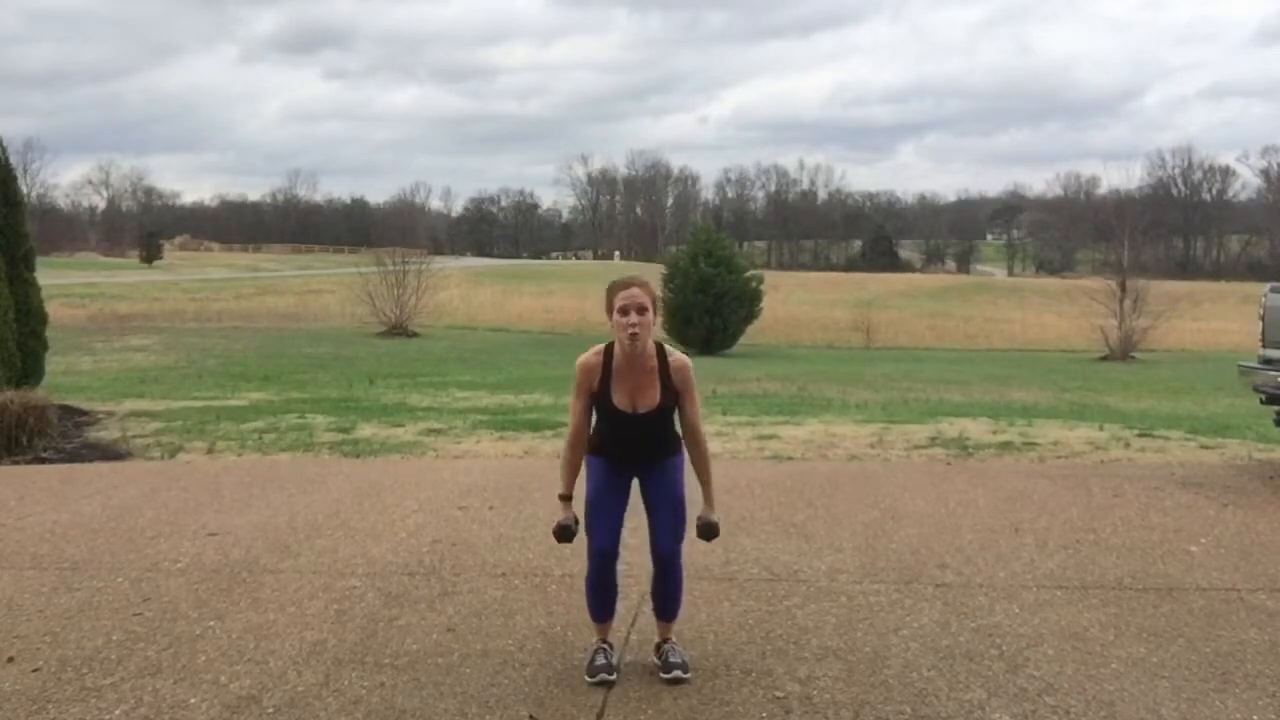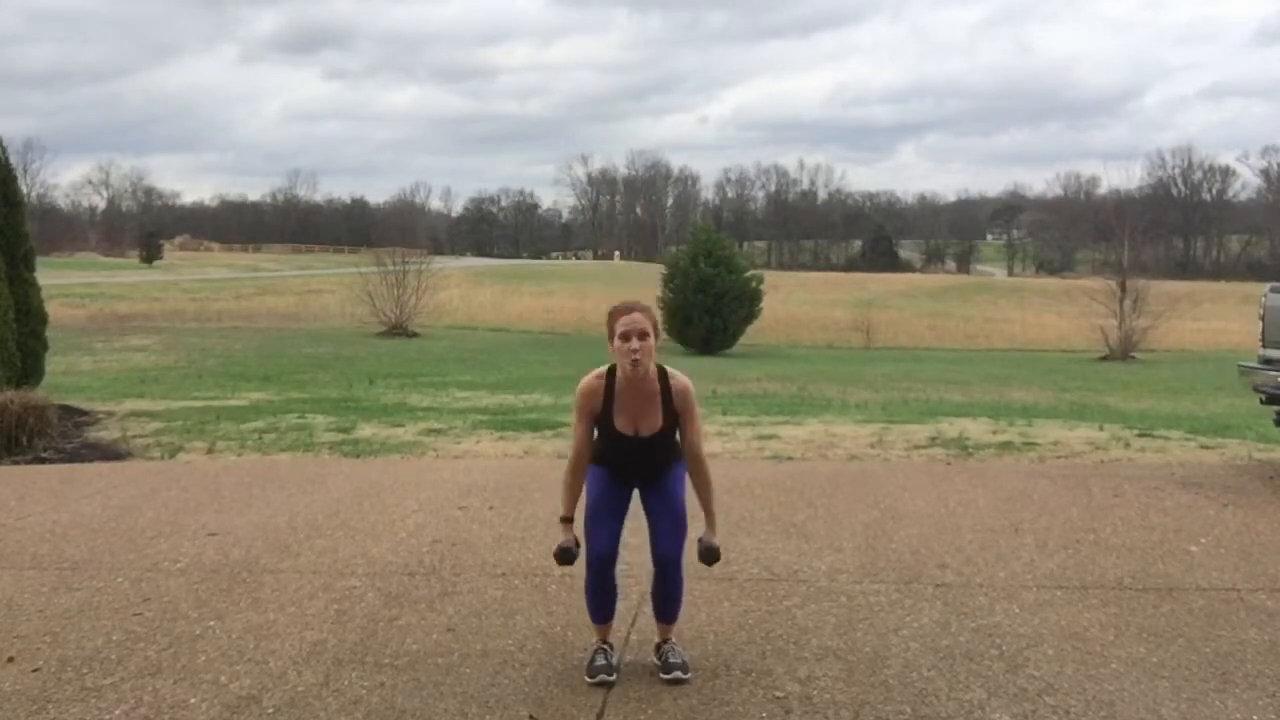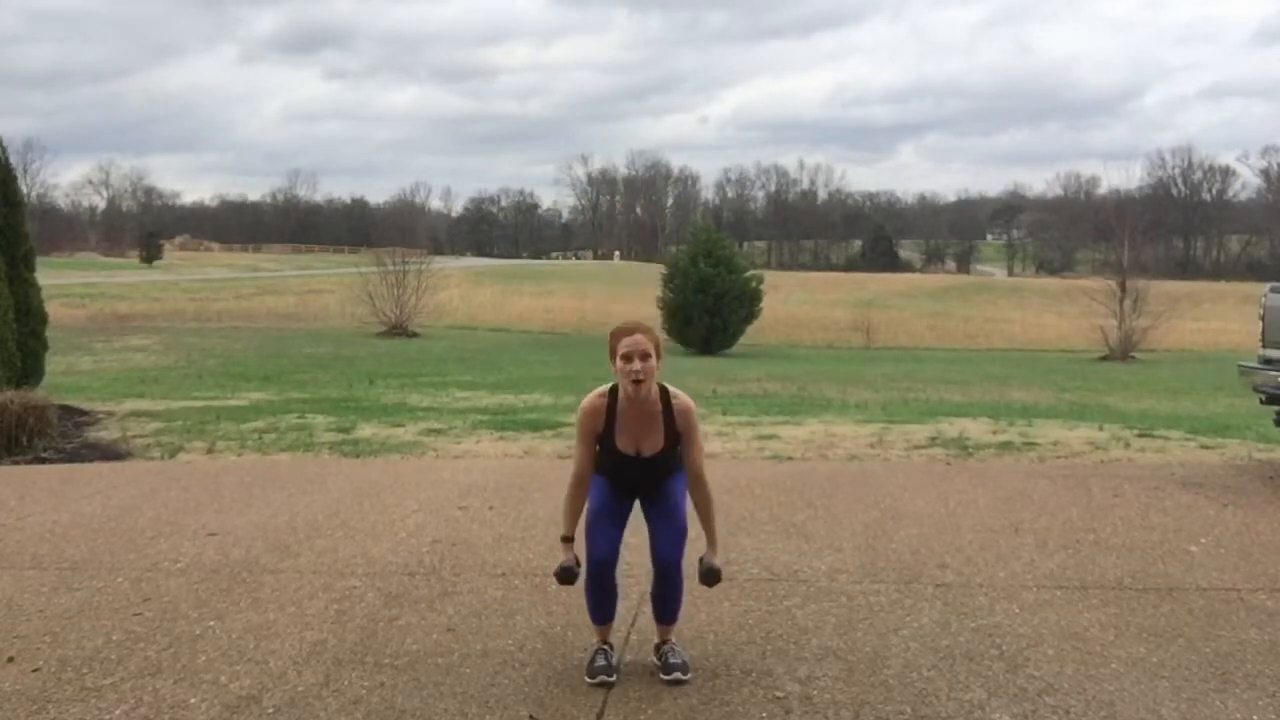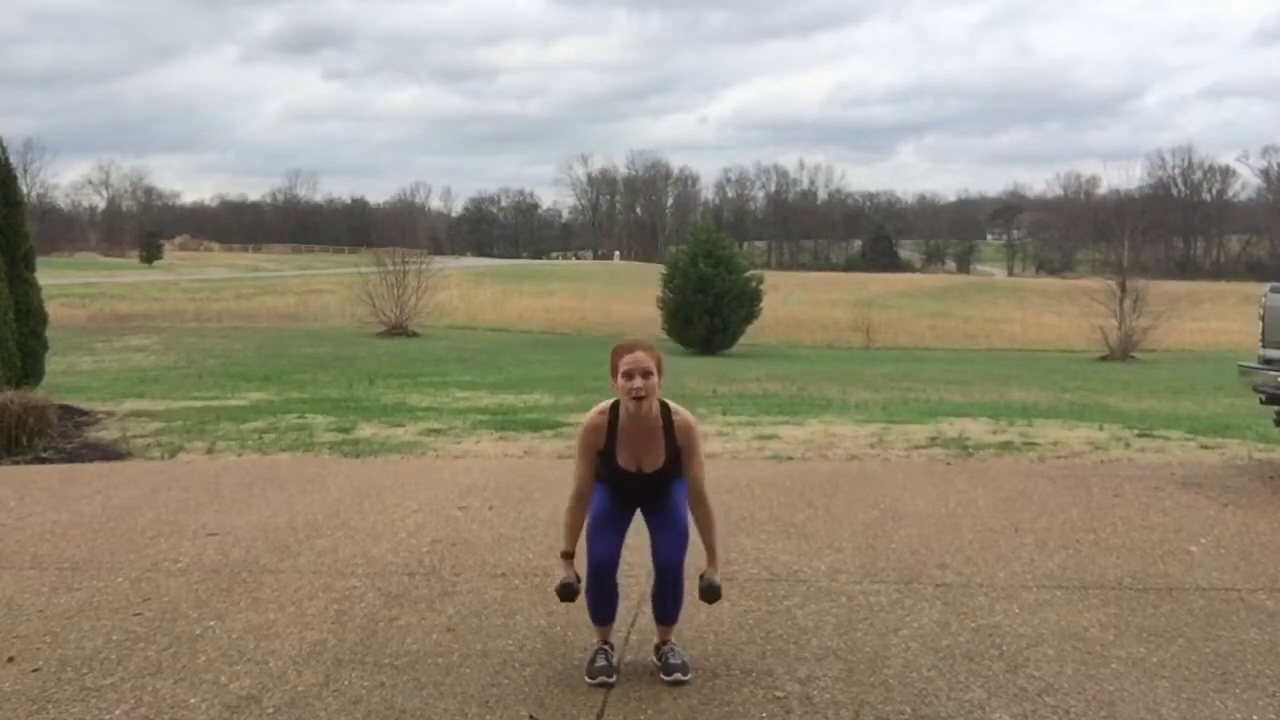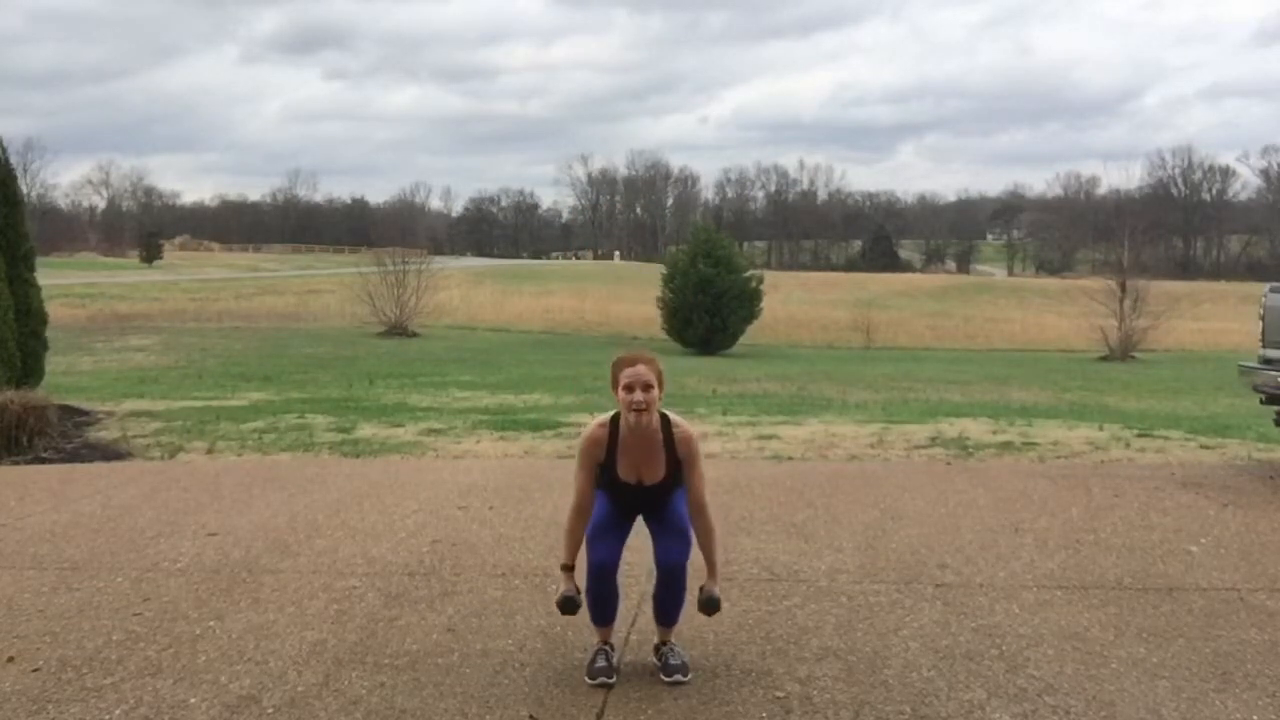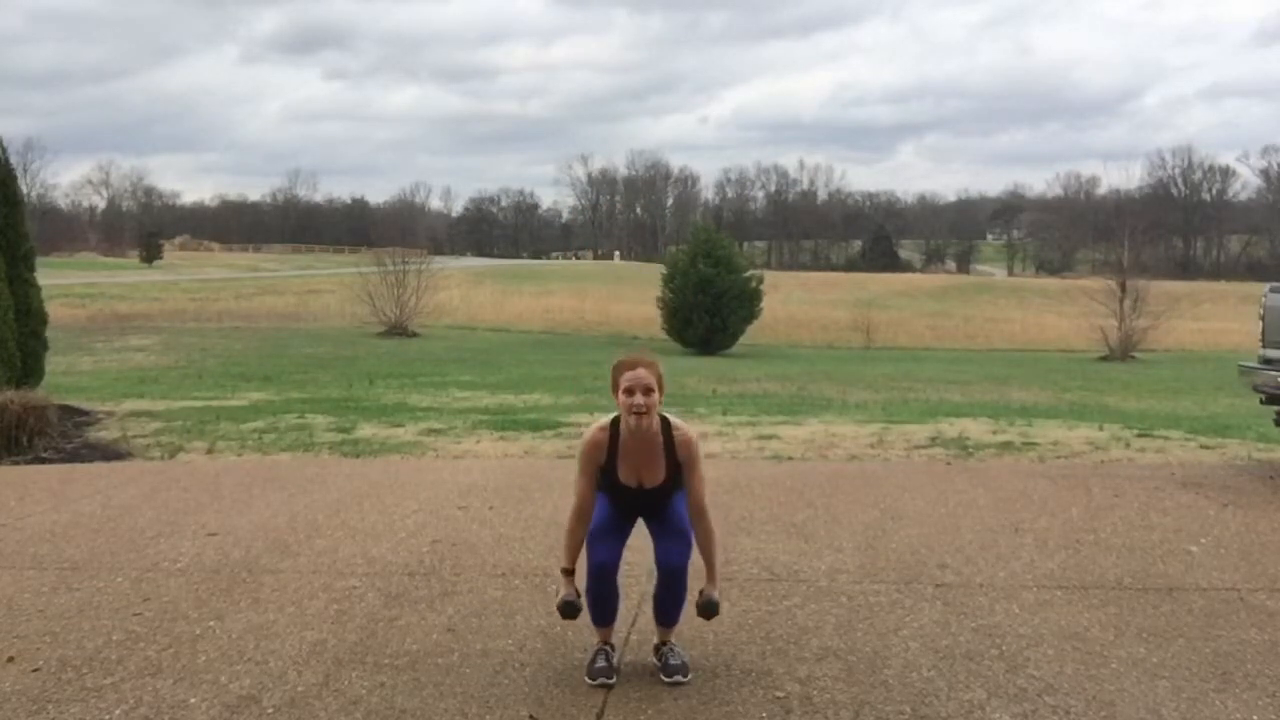
dt=0.1s
person 1, frame 1
left shoulder: (678, 365)
right shoulder: (590, 365)
left elbow: (693, 435)
right elbow: (577, 436)
left wrist: (708, 500)
right wrist: (565, 499)
left hip: (661, 459)
right hip: (609, 460)
left knee: (667, 551)
right knee: (601, 551)
left ankle: (666, 641)
right ankle: (602, 644)
person 1, frame 2
left shoulder: (679, 388)
right shoulder: (593, 388)
left elbow: (696, 459)
right elbow: (578, 459)
left wrist: (710, 524)
right wrist: (567, 521)
left hip: (662, 471)
right hip: (610, 471)
left knee: (668, 556)
right knee: (599, 556)
left ankle: (666, 642)
right ankle: (603, 643)
person 1, frame 3
left shoulder: (680, 407)
right shoulder: (595, 407)
left elbow: (697, 479)
right elbow: (580, 479)
left wrist: (712, 545)
right wrist: (567, 542)
left hip: (663, 481)
right hip: (612, 482)
left knee: (669, 559)
right knee: (600, 559)
left ankle: (665, 643)
right ankle: (603, 644)
person 1, frame 4
left shoulder: (681, 423)
right shoulder: (596, 423)
left elbow: (698, 497)
right elbow: (580, 495)
left wrist: (712, 561)
right wrist: (567, 557)
left hip: (664, 491)
right hip: (613, 491)
left knee: (670, 563)
right knee: (600, 563)
left ankle: (665, 643)
right ankle: (603, 644)
person 1, frame 5
left shoulder: (681, 435)
right shoulder: (596, 435)
left elbow: (698, 509)
right elbow: (581, 508)
left wrist: (712, 574)
right wrist: (567, 571)
left hip: (665, 499)
right hip: (614, 499)
left knee: (673, 564)
right knee: (600, 564)
left ankle: (665, 643)
right ankle: (604, 645)
person 1, frame 6
left shoulder: (682, 438)
right shoulder: (597, 438)
left elbow: (699, 512)
right elbow: (581, 512)
left wrist: (711, 579)
right wrist: (567, 575)
left hip: (666, 501)
right hip: (615, 501)
left knee: (674, 567)
right knee: (600, 567)
left ankle: (665, 644)
right ankle: (604, 646)
